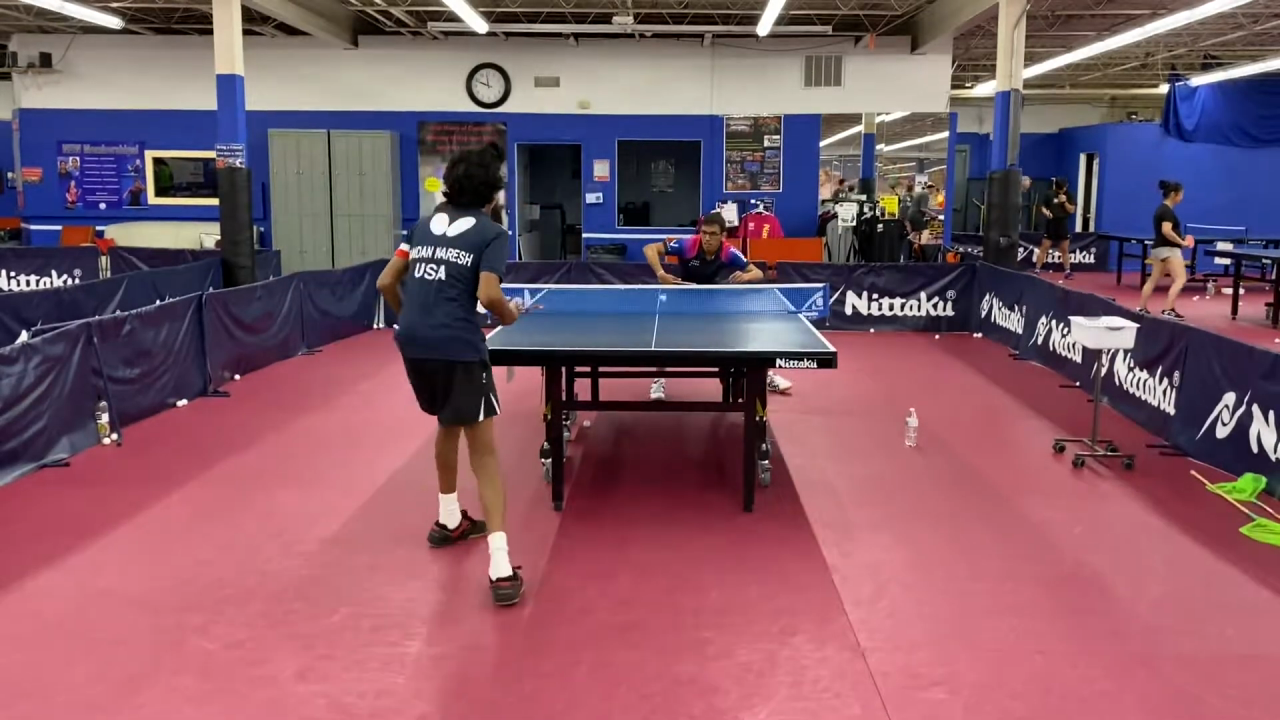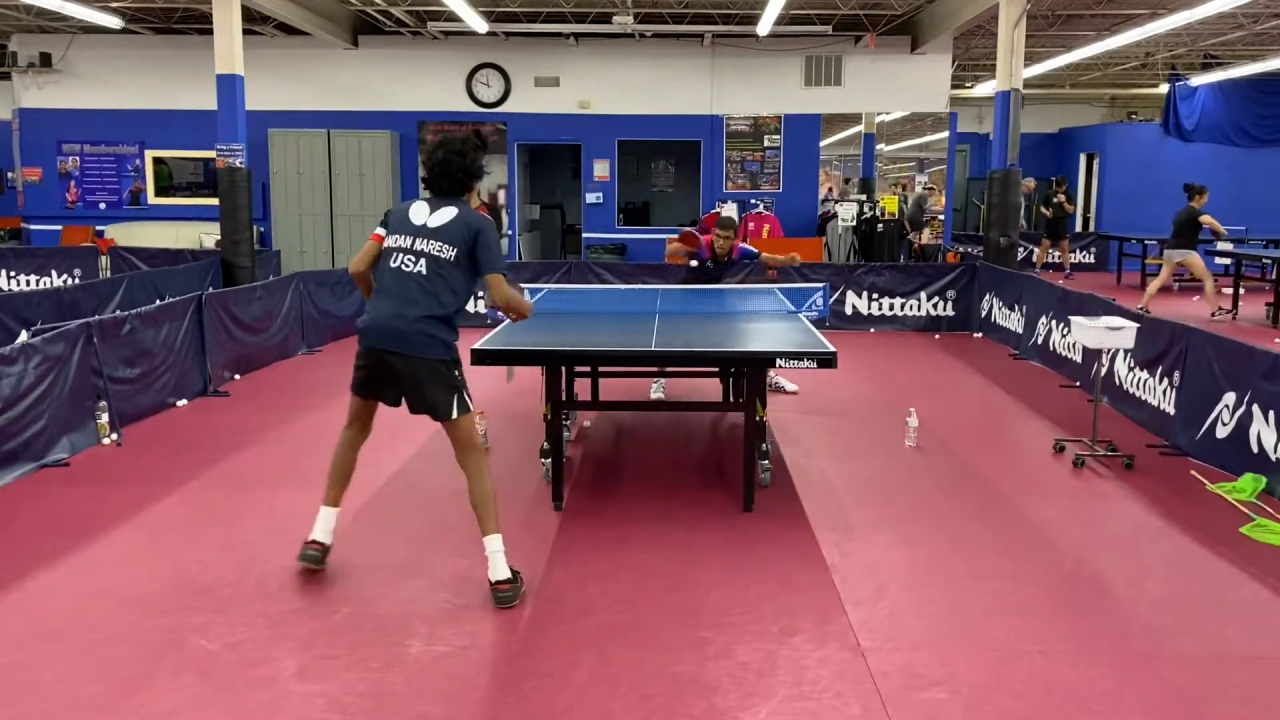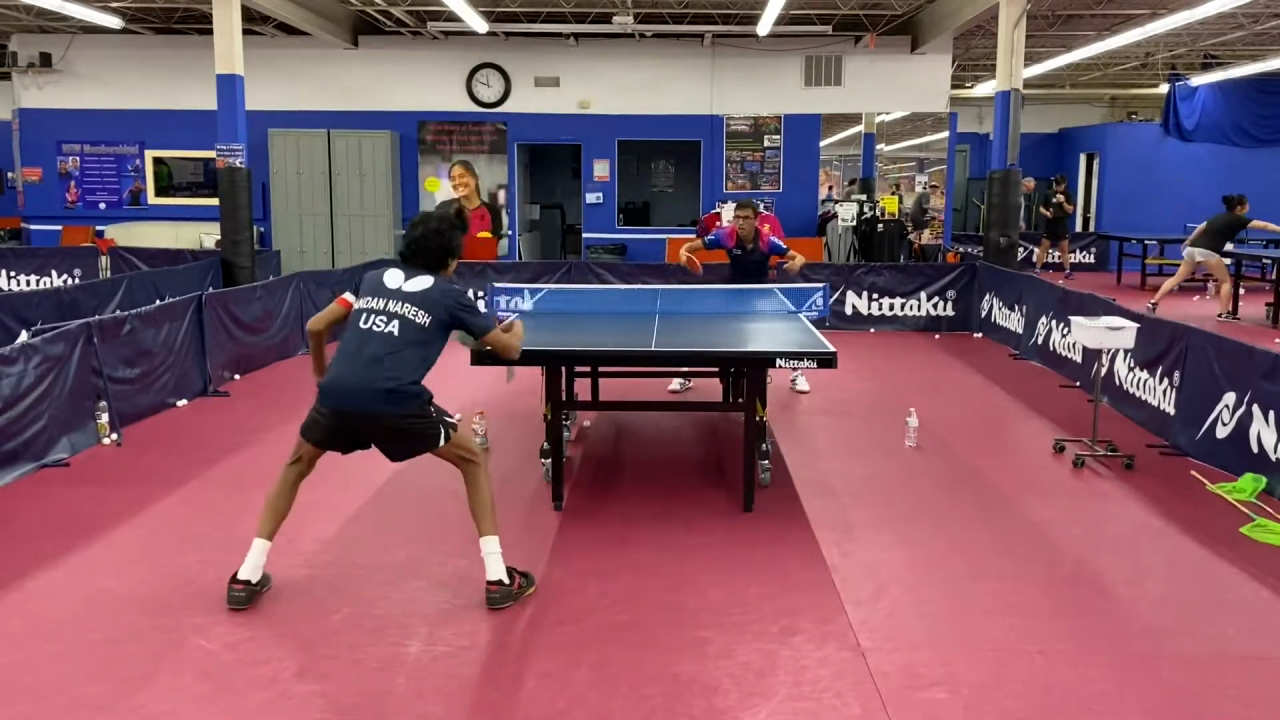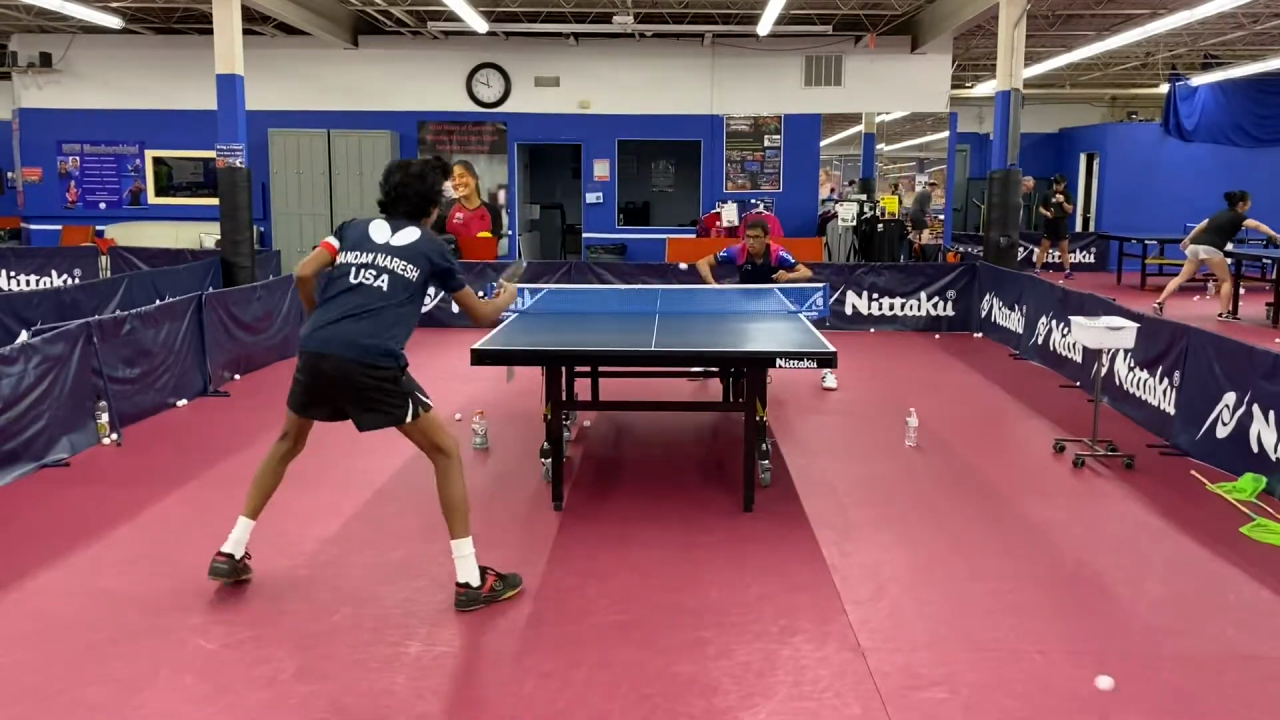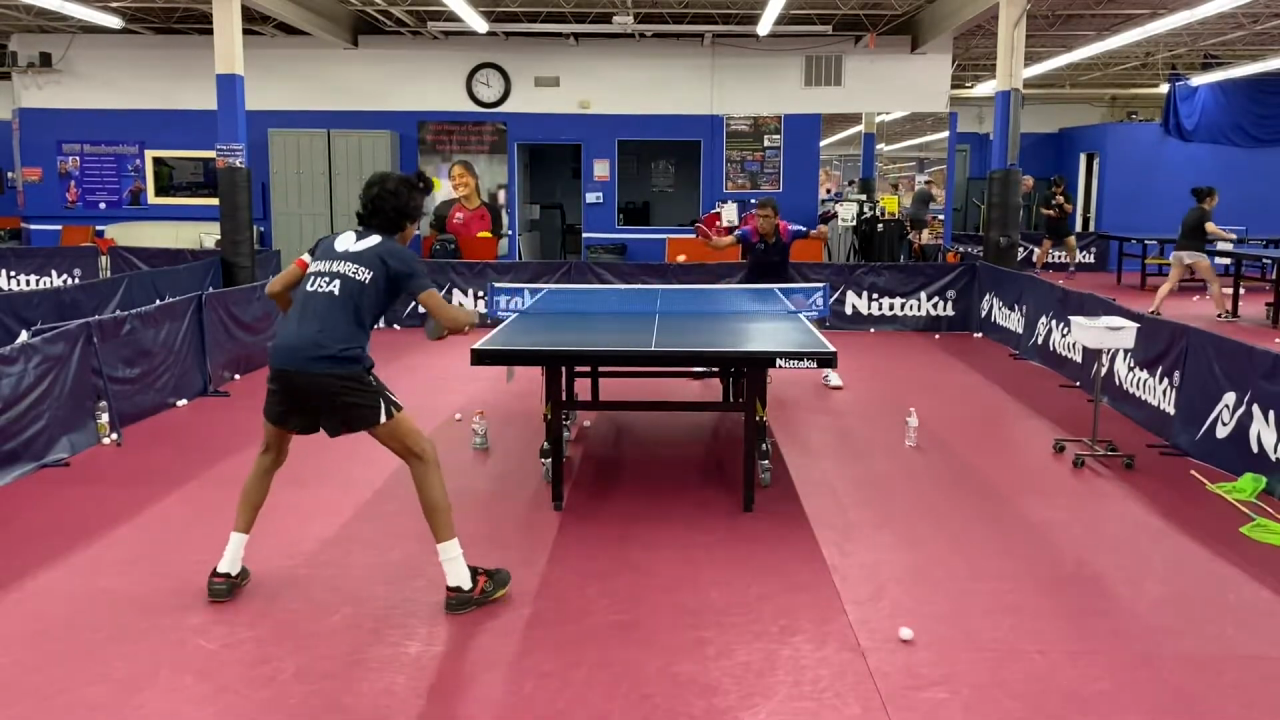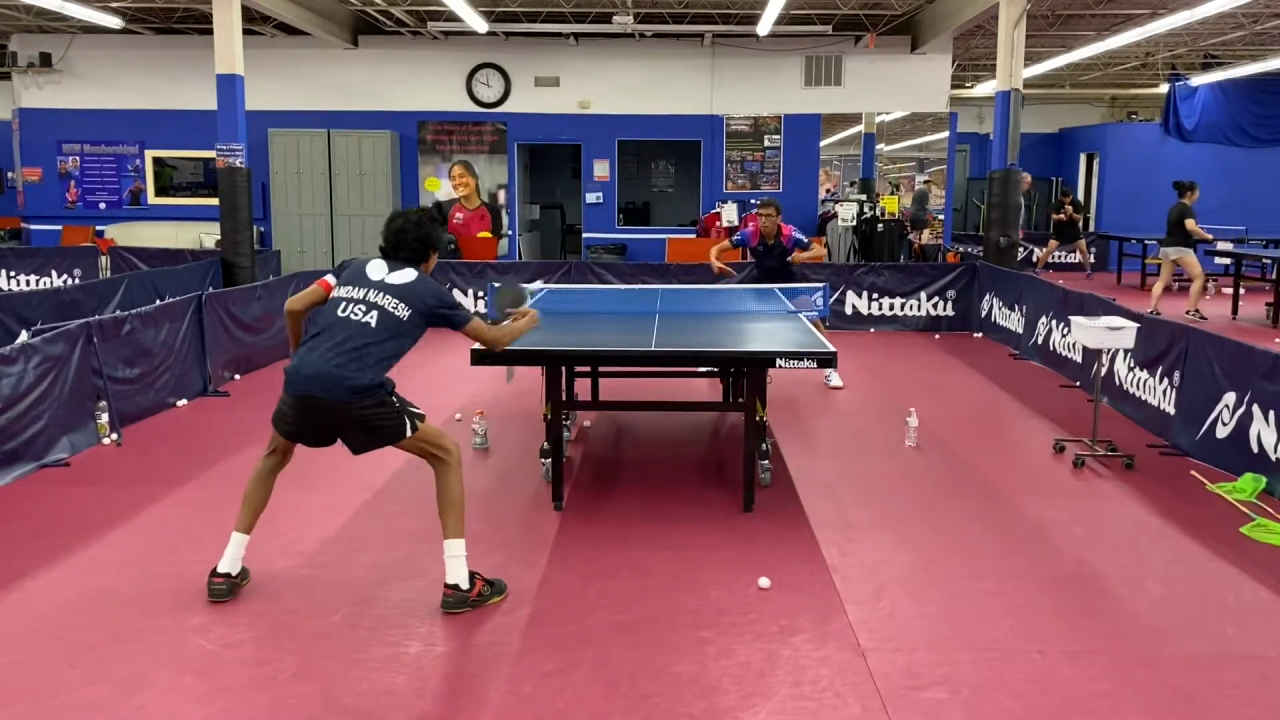
dt=0.3s
person 1, frame 1
left shoulder: (422, 226)
right shoulder: (492, 234)
left elbow: (385, 284)
right elbow: (491, 295)
right wrist: (509, 314)
left hip: (412, 344)
right hip: (458, 348)
left knee: (450, 424)
right knee: (485, 453)
left ankle: (449, 519)
right ankle: (500, 569)
person 1, frame 2
left shoulder: (398, 214)
right shoulder: (477, 225)
left elbow: (358, 269)
right elbow: (502, 297)
right wrist: (523, 310)
left hip: (376, 335)
right hip: (429, 345)
left knee: (355, 429)
right knee: (471, 452)
left ankle: (320, 538)
right ankle: (499, 573)
person 1, frame 3
left shoulder: (370, 280)
right shoulder: (448, 296)
left elbow: (315, 328)
right elbow: (507, 350)
left wrist: (322, 371)
right wrist: (515, 334)
left hip: (338, 394)
right hip: (396, 403)
left knee: (297, 464)
right knee: (472, 459)
left ankle: (248, 575)
right ankle: (498, 577)
person 1, frame 4
left shoulder: (351, 230)
right shoulder: (431, 249)
left elbow: (304, 273)
right elbow: (480, 315)
right wrist: (506, 296)
left hip: (318, 352)
right hip: (374, 363)
left knee: (287, 444)
right knee: (445, 451)
left ankle: (231, 551)
right ankle: (471, 579)
person 1, frame 5
left shoulder: (330, 243)
right shoulder: (397, 256)
left elbow: (275, 290)
right elbow: (450, 321)
right wrist: (470, 316)
left hip: (283, 361)
right hip: (338, 368)
left knee: (270, 454)
right knee: (422, 455)
left ankle: (228, 569)
right ankle: (460, 581)
person 1, frame 6
left shoulder: (352, 268)
right shoulder: (429, 292)
left elbow: (294, 307)
right elbow: (492, 339)
left wrist: (299, 354)
right wrist: (526, 321)
left hip: (302, 381)
right hip: (357, 394)
left knee: (274, 456)
right knee: (447, 456)
left ankle: (228, 570)
right ankle: (459, 582)
person 2, frame 1
left shoulder: (729, 253)
right shoulder: (687, 245)
left elbow: (759, 274)
right elbow: (650, 249)
left wrist: (745, 277)
right wrist: (660, 273)
left ankle: (766, 376)
right ankle: (659, 380)
person 2, frame 2
left shoulder: (739, 250)
right shoulder: (701, 245)
left elbow: (769, 259)
right elbow: (670, 252)
left wrist: (789, 260)
right wrist: (681, 248)
left ankle: (769, 377)
right ankle: (659, 381)
person 2, frame 3
left shoulder: (768, 239)
right shoulder: (725, 236)
left elbow: (798, 258)
right elbow: (690, 247)
left wrist: (796, 264)
right wrist: (684, 255)
left ankle: (797, 375)
right ankle: (687, 374)
person 2, frame 4
left shoulder: (778, 254)
right shoulder: (736, 252)
left elbow: (807, 273)
right elbow: (702, 263)
left wrist: (789, 276)
right wrist: (712, 284)
left ankle: (825, 370)
person 2, frame 5
left shoulder: (788, 230)
right shoulder: (748, 232)
left elbow: (820, 236)
right elbow: (721, 242)
left wrist: (821, 232)
right wrist: (711, 239)
left hip: (782, 286)
left ankle: (827, 370)
person 2, frame 6
left shoulder: (790, 234)
right shoulder: (749, 234)
left elbow: (821, 252)
right elbow: (717, 248)
left wrist: (803, 255)
right wrist: (714, 262)
left hip: (789, 284)
right hip: (759, 285)
left knee: (812, 320)
left ankle: (830, 369)
